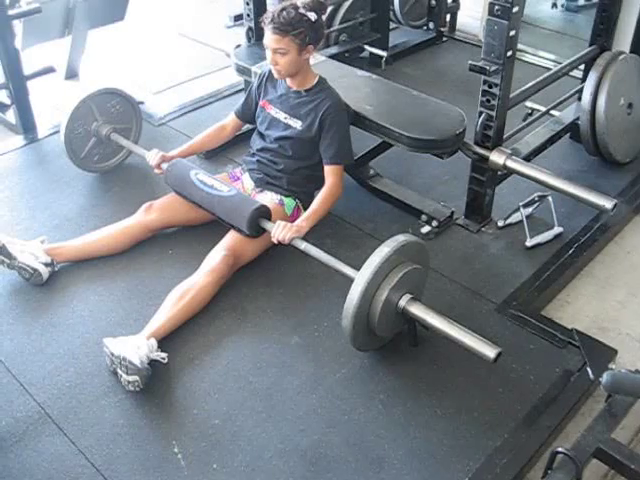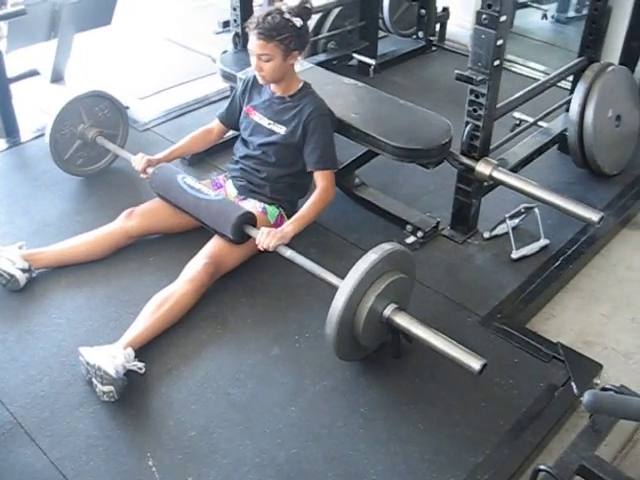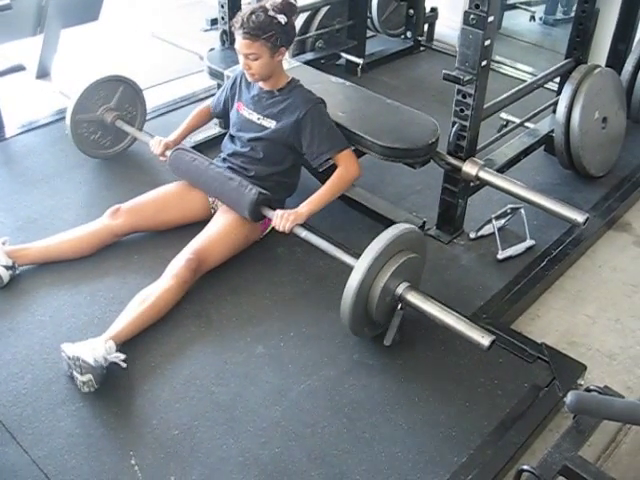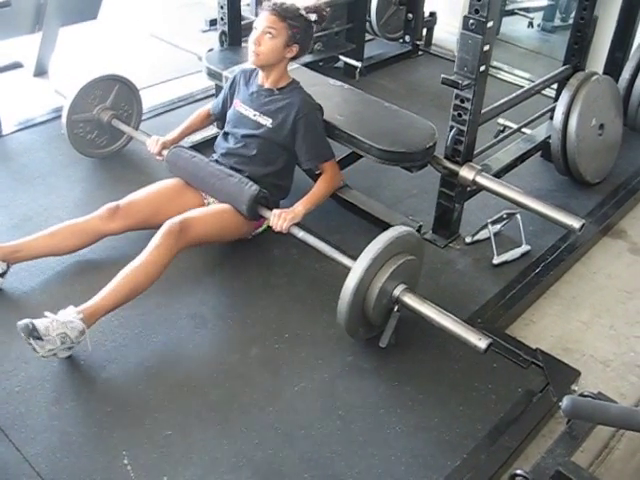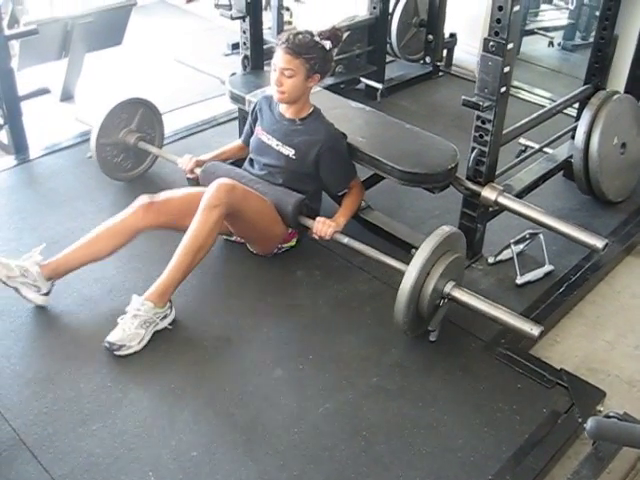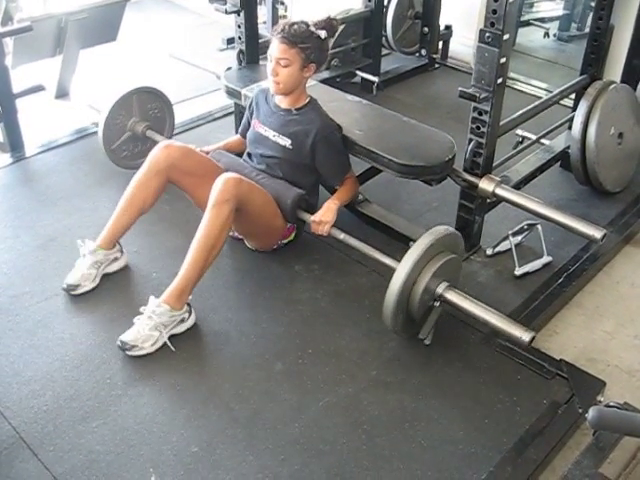
dt=0.7s
person 1, frame 1
left shoulder: (328, 107)
right shoulder: (267, 80)
left elbow: (333, 182)
right elbow: (228, 127)
left wrist: (302, 225)
right wrist: (173, 155)
left hip: (282, 198)
right hip: (245, 176)
left knee: (222, 258)
right knee: (151, 213)
left ankle: (142, 345)
right ankle: (45, 256)
person 1, frame 2
left shoulder: (312, 112)
right shoulder: (251, 85)
left elbow: (325, 187)
right elbow: (213, 131)
left wrist: (288, 230)
right wrist: (159, 159)
left hip: (266, 205)
right hip: (227, 184)
left knee: (203, 267)
right knee: (132, 219)
left ankle: (119, 355)
person 1, frame 3
left shoulder: (305, 107)
right shoulder: (241, 81)
left elbow: (349, 167)
right elbow: (209, 108)
left wrist: (302, 211)
right wrist: (173, 140)
left knee: (186, 265)
right knee: (118, 217)
left ankle: (103, 348)
person 1, frame 4
left shoulder: (300, 107)
right shoulder: (243, 79)
left elbow: (332, 173)
right elbow: (211, 112)
left wrist: (296, 211)
right wrist: (171, 138)
left knee: (176, 229)
right knee: (114, 213)
left ankle: (77, 323)
person 1, frame 5
left shoulder: (324, 138)
right shoulder: (264, 105)
left elbow: (355, 189)
left wrist: (336, 221)
right wrist: (203, 159)
left hip: (277, 226)
right hip: (234, 206)
left knee: (222, 189)
right knee: (147, 207)
left ankle: (154, 305)
right ankle: (41, 274)
person 1, frame 6
left shoulder: (319, 127)
right shoulder: (261, 98)
left elbow: (349, 182)
left wrist: (331, 206)
right wrist: (206, 152)
left hip: (276, 221)
right hip: (235, 202)
left knee: (229, 184)
right knee: (167, 153)
left ankle: (173, 307)
right ankle: (105, 250)
